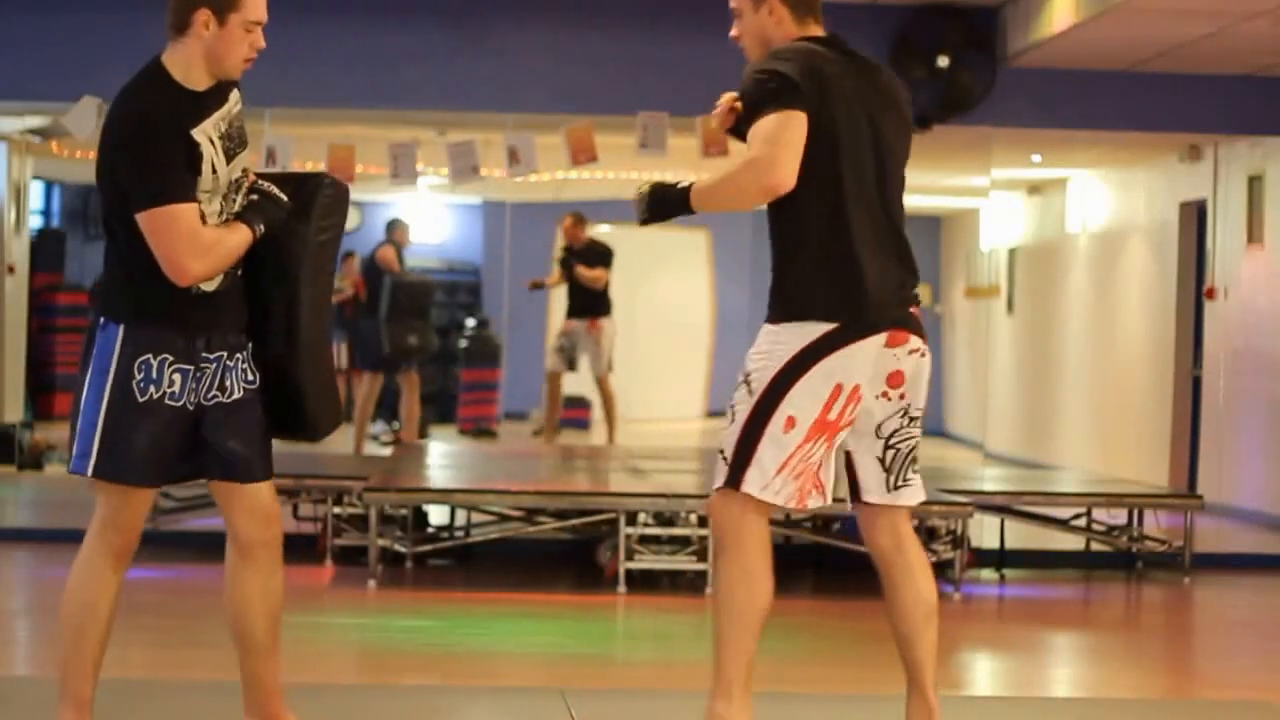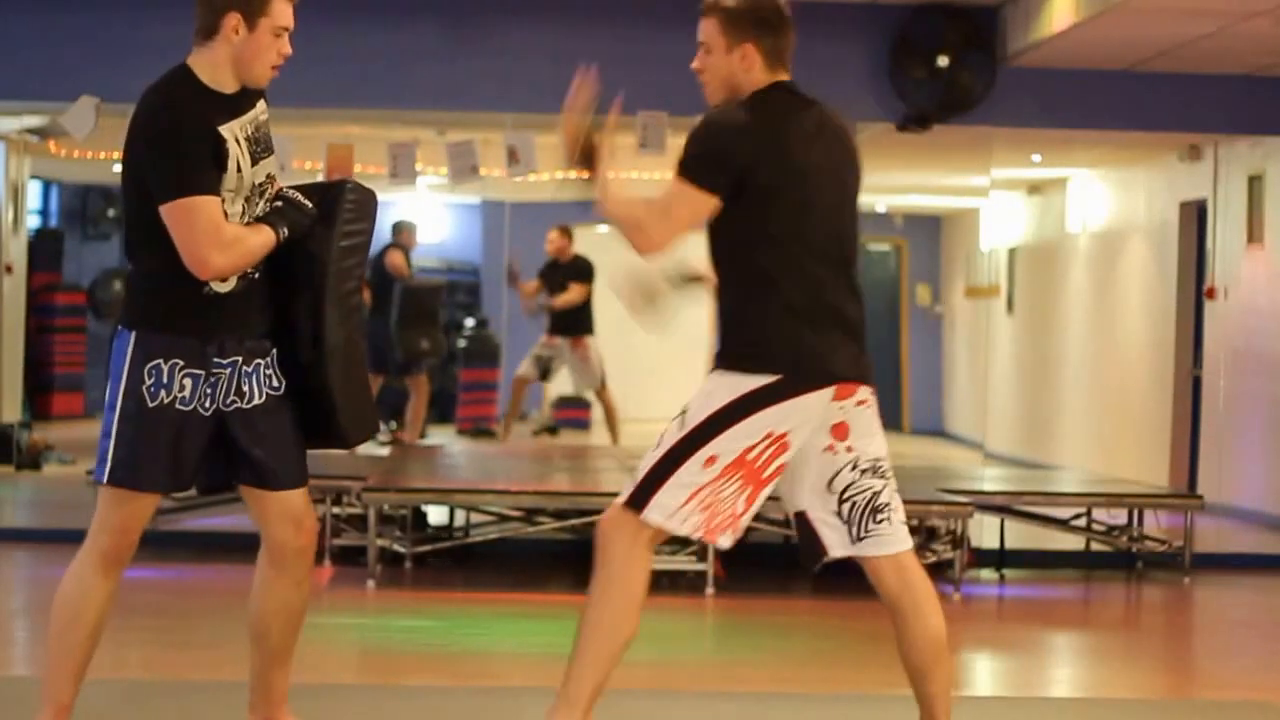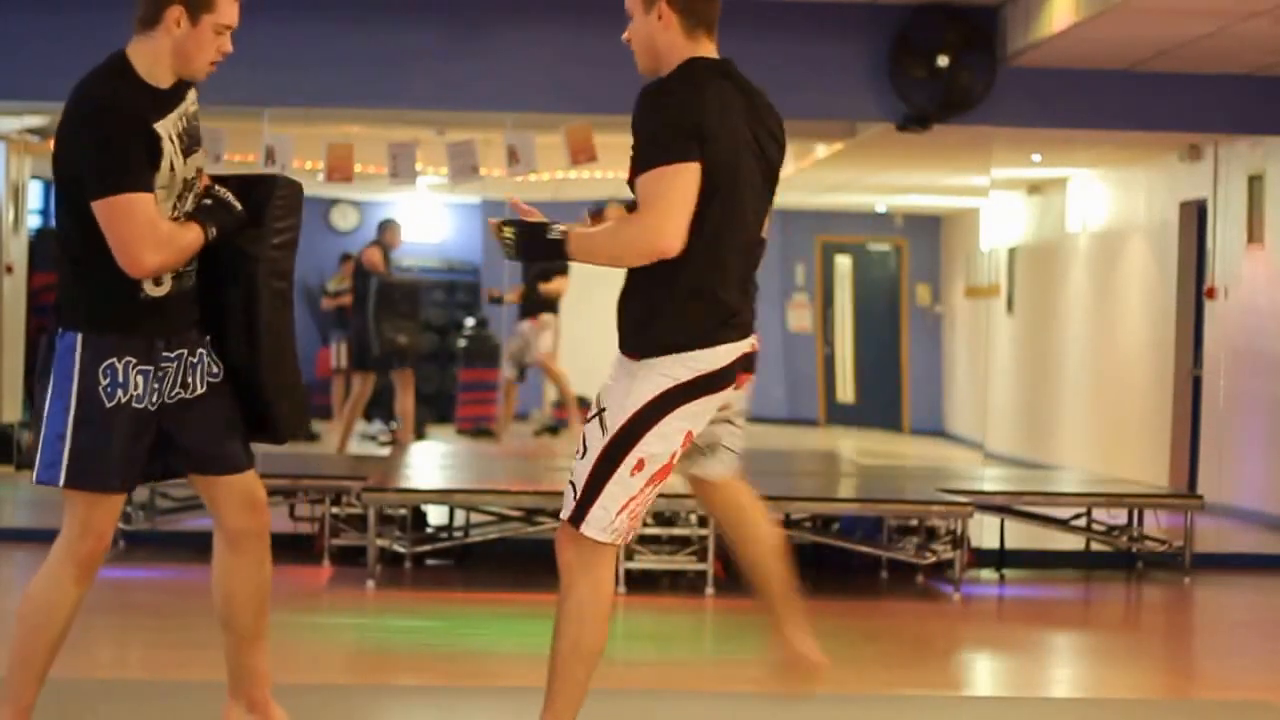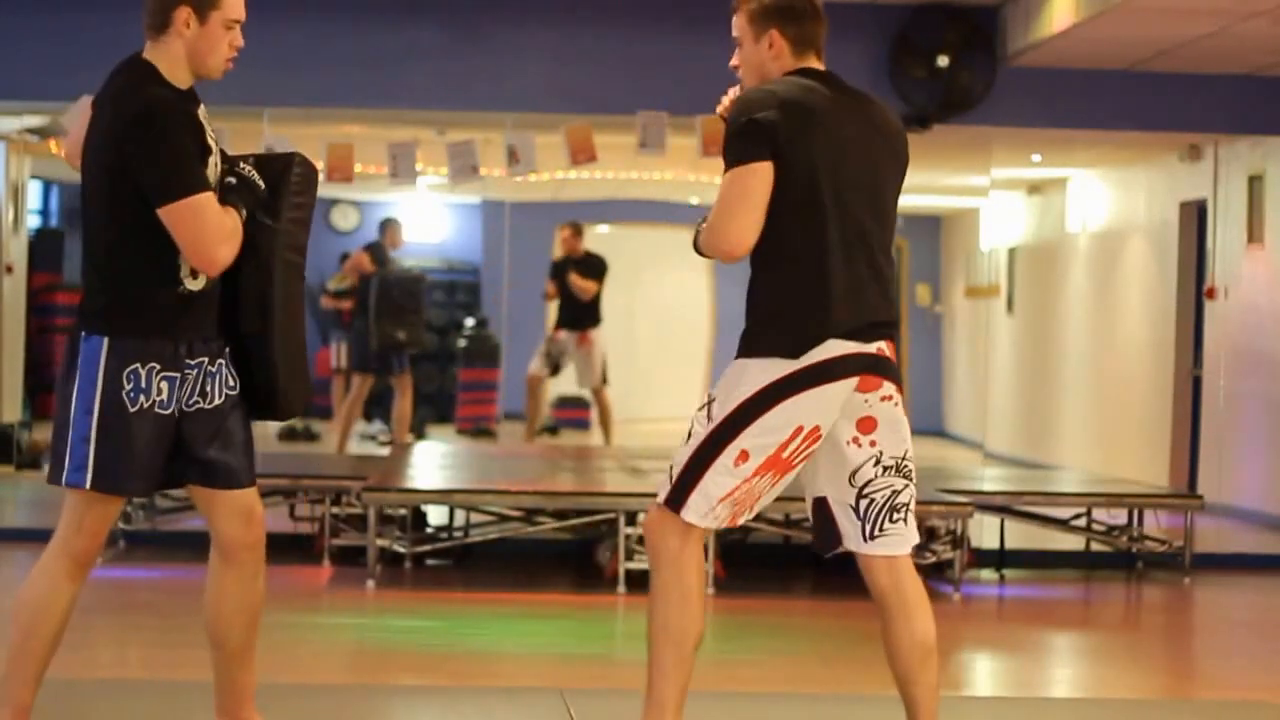
dt=0.7s
person 1, frame 1
left shoulder: (224, 90)
right shoulder: (145, 115)
right elbow: (186, 260)
left wrist: (256, 201)
right wrist: (259, 220)
left hip: (225, 342)
right hip: (146, 341)
left knee: (258, 528)
right knee: (114, 536)
person 1, frame 2
left shoulder: (249, 98)
right shoulder: (171, 115)
right elbow: (209, 254)
left wrist: (281, 209)
right wrist: (282, 222)
left hip: (248, 348)
right hip: (168, 349)
left knee: (294, 535)
right knee: (111, 541)
person 1, frame 3
left shoulder: (178, 88)
right shoulder: (106, 106)
right elbow: (142, 251)
right wrist: (214, 221)
left hip: (179, 340)
right hip: (106, 345)
left knee: (245, 512)
right knee: (86, 540)
person 1, frame 4
left shoulder: (143, 83)
right shoulder: (155, 113)
left elbow: (77, 149)
right elbow: (212, 250)
right wrist: (238, 195)
left hip: (196, 349)
right hip: (129, 350)
left knee: (242, 530)
right knee: (79, 540)
person 2, frame 1
left shoulder: (783, 69)
right shoulder: (885, 87)
left elbow: (776, 177)
left wrist: (678, 198)
left hip: (818, 326)
right hip: (893, 329)
left knee: (737, 514)
right knee: (892, 530)
person 2, frame 2
left shoulder: (732, 130)
right shoulder: (830, 134)
left elbow: (651, 232)
left wrist: (590, 158)
left hip: (763, 377)
right hip: (842, 379)
left knee: (625, 529)
right knee: (894, 566)
person 2, frame 3
left shoulder: (669, 97)
right shoulder: (759, 113)
left elbow: (662, 235)
left wrist: (552, 241)
left hip: (669, 361)
right hip: (731, 343)
left knee: (586, 544)
right knee: (716, 481)
right ankle: (793, 637)
person 2, frame 4
left shoulder: (763, 108)
right shoulder: (883, 126)
left elbow: (732, 238)
left wrist: (701, 232)
left hip: (789, 361)
right hip: (871, 363)
left knee: (672, 529)
right knee: (889, 563)
person 3, frame 1
left shoulder: (373, 255)
right shoulder: (390, 248)
right elbow: (386, 259)
left hip: (369, 323)
left knee: (368, 387)
right knee: (410, 384)
left ankle: (358, 448)
person 3, frame 2
left shoulder: (379, 256)
right shoulder: (397, 250)
right elbow: (395, 263)
right wrist: (409, 281)
left hip: (377, 327)
right hip: (394, 328)
left knee: (369, 388)
right knee: (419, 388)
right ankle: (409, 445)
person 3, frame 3
left shoulder: (372, 252)
right shoulder: (378, 249)
right elbow: (369, 259)
right wrist: (385, 274)
left hip: (363, 326)
right hip: (378, 326)
left knee: (360, 391)
right knee: (404, 383)
left ankle: (340, 449)
right ankle: (405, 443)
person 3, frame 4
left shoulder: (381, 256)
right shoulder: (377, 251)
right elbow: (351, 268)
left hip: (365, 328)
left knee: (358, 390)
right knee: (403, 386)
left ankle: (340, 450)
right ankle: (401, 444)
person 4, frame 1
left shoulder: (601, 251)
right shoulder: (568, 252)
left elbow: (598, 281)
right elbow: (560, 278)
left wrist: (573, 264)
right wrist: (542, 283)
left hip: (597, 321)
right hip: (573, 320)
left knee: (602, 380)
right knee: (552, 375)
left ankle: (611, 440)
right ankle: (549, 436)
person 4, frame 2
left shoulder: (583, 267)
right shoulder: (550, 268)
left elbow: (574, 297)
right elbow: (528, 293)
left wrist: (545, 305)
right wrist: (516, 283)
left hip: (580, 338)
right hip: (554, 336)
left knee: (600, 391)
right knee: (520, 379)
left ankle: (615, 444)
right ankle: (504, 436)
person 4, frame 3
left shoulder: (557, 258)
right shoulder: (528, 263)
left elbow: (560, 288)
left wrist: (536, 288)
right wrist: (503, 298)
left hip: (544, 318)
right hip: (524, 322)
left knee: (543, 361)
right knee: (508, 381)
left ankle: (574, 418)
right ankle: (500, 434)
person 4, frame 4
left shoulder: (596, 263)
right shoulder: (560, 263)
left elbow: (586, 293)
right elbow: (552, 293)
left wrist: (567, 271)
right wrist: (549, 292)
left hip: (585, 334)
right hip: (560, 330)
left knee: (597, 389)
right knee: (533, 378)
left ankle: (608, 443)
right ankle: (530, 436)
